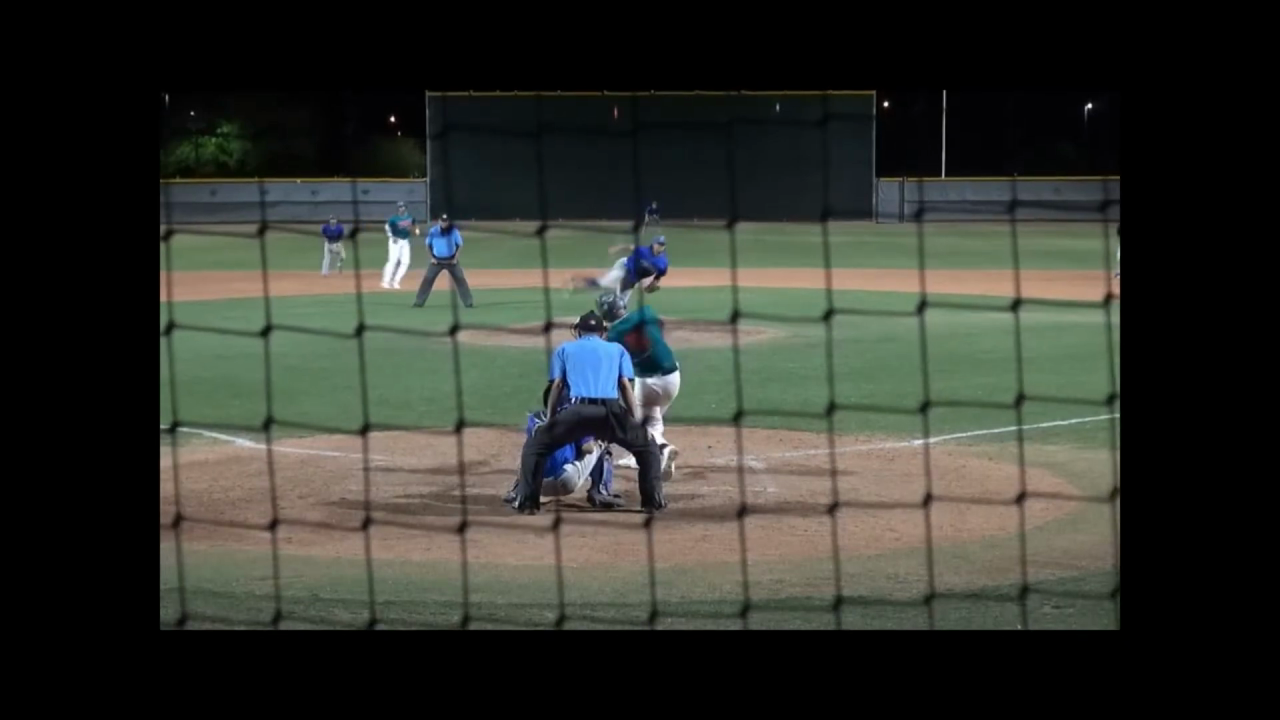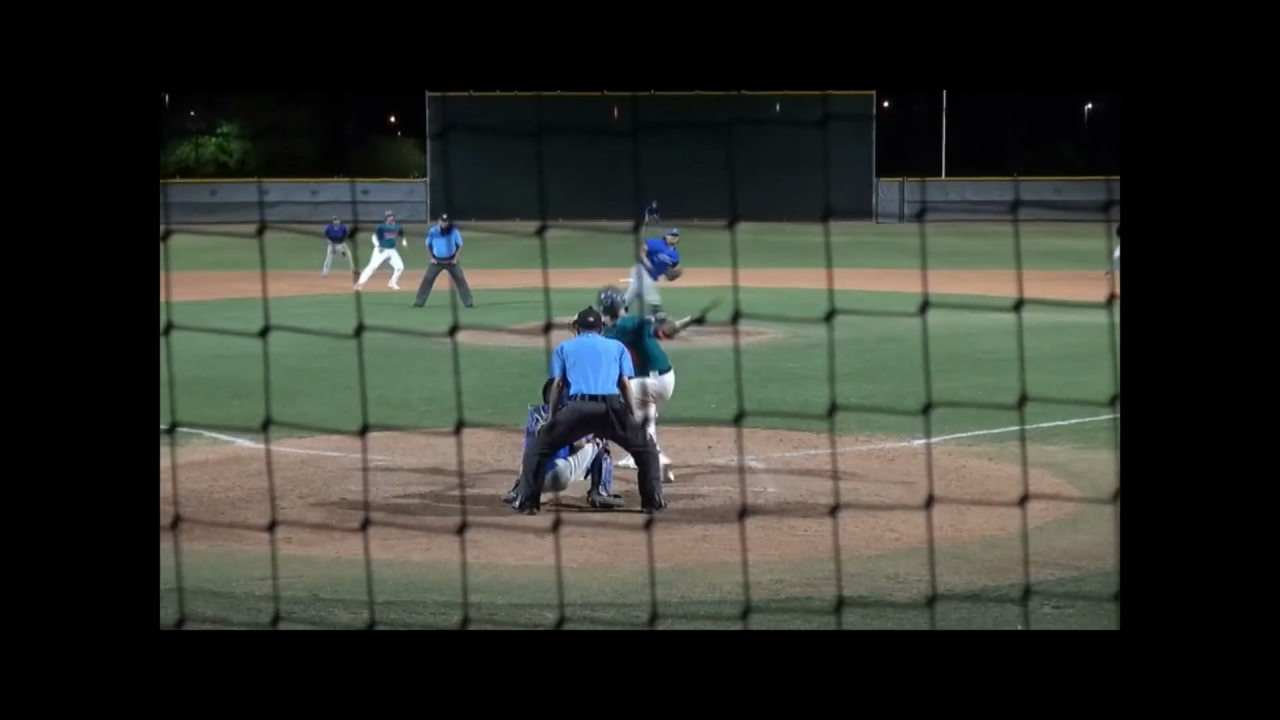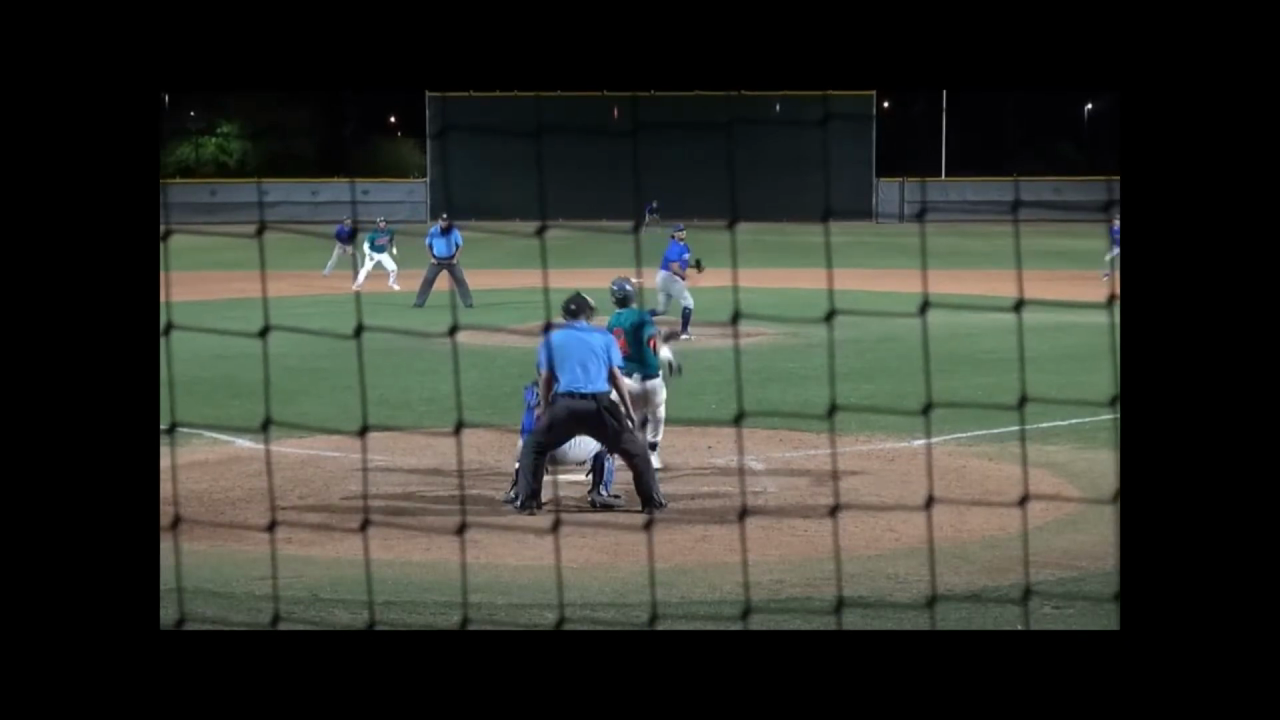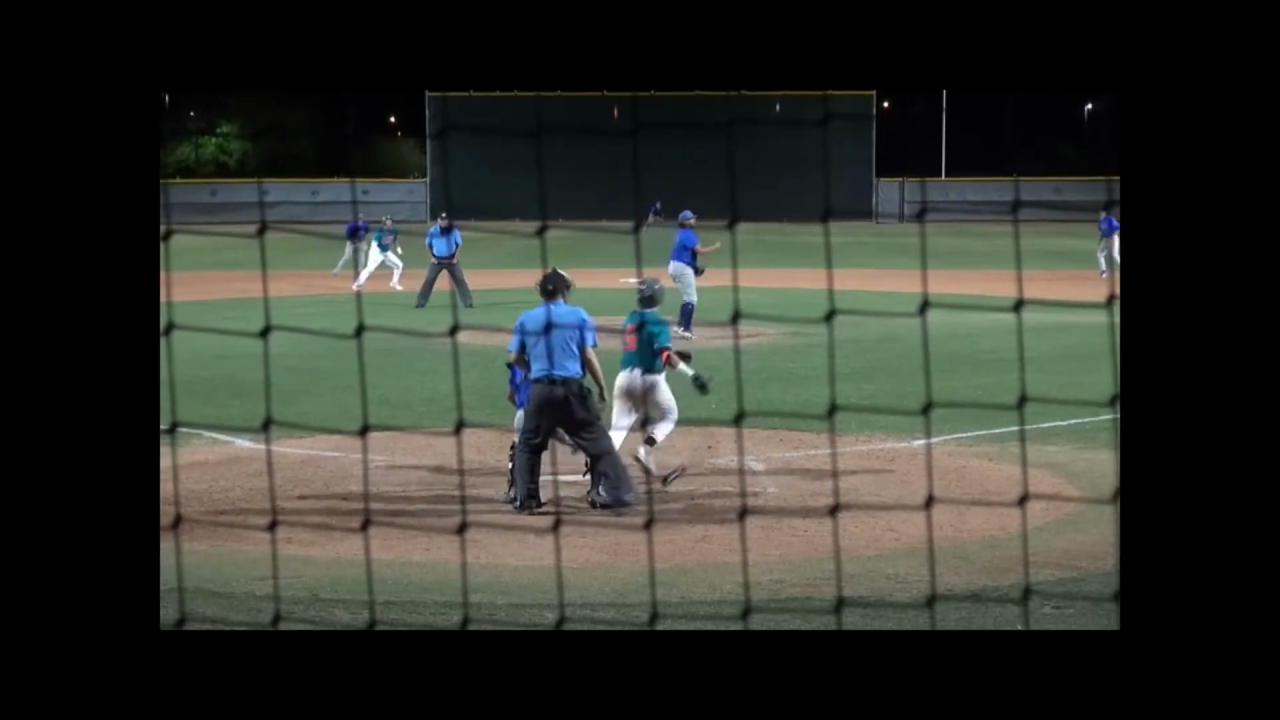
dt=0.2s
person 1, frame 1
left shoulder: (565, 349)
right shoulder: (617, 349)
left elbow: (557, 385)
right elbow: (625, 385)
left wrist: (549, 419)
right wrist: (635, 421)
left hip: (577, 410)
right hip: (610, 411)
left knee: (535, 446)
right knee: (646, 446)
left ankle: (526, 501)
right ankle: (653, 501)
person 1, frame 2
left shoulder: (564, 347)
right shoulder: (617, 346)
left elbow: (558, 384)
right elbow: (625, 383)
left wrist: (551, 418)
right wrist: (633, 419)
left hip: (578, 407)
right hip: (611, 407)
left knee: (538, 447)
right knee: (645, 447)
left ankle: (526, 500)
right ankle: (653, 501)
person 1, frame 3
left shoulder: (552, 337)
right shoulder: (603, 336)
left elbow: (545, 376)
right elbow: (615, 375)
left wrist: (544, 407)
right wrist: (628, 410)
left hip: (566, 404)
right hip: (600, 404)
left knee: (533, 447)
right knee: (633, 450)
left ankle: (526, 500)
right ankle: (652, 501)
person 1, frame 4
left shoulder: (526, 319)
right shoulder: (579, 315)
left elbow: (515, 358)
right elbow: (589, 356)
right wrist: (602, 388)
left hip: (541, 390)
right hip: (572, 389)
left knee: (528, 446)
right knee: (598, 444)
left ankle: (525, 500)
right ankle: (619, 494)
person 2, frame 1
left shoulder: (613, 335)
right shoulder: (644, 314)
right elbow: (659, 324)
left hip: (648, 382)
right hip: (672, 378)
left knee: (644, 420)
right knee: (652, 419)
left ankle: (662, 448)
person 2, frame 2
left shoulder: (608, 335)
right shoulder: (636, 324)
right elbow: (665, 331)
right wrist: (689, 321)
left hip: (639, 383)
right hip: (664, 379)
right knee: (647, 419)
left ankle: (658, 458)
person 2, frame 3
left shoulder: (612, 322)
right shoulder: (640, 317)
right elbow: (653, 340)
right wrist: (668, 357)
left hip: (625, 382)
right hip: (649, 381)
right knee: (656, 417)
right ankle: (652, 456)
person 2, frame 4
left shoulder: (630, 319)
right shoulder: (658, 322)
right elbow: (666, 355)
left wrist: (677, 354)
right wrist: (692, 374)
left hip: (626, 378)
right hip: (650, 378)
left knee: (619, 427)
right knee: (668, 416)
right ankle: (646, 450)
